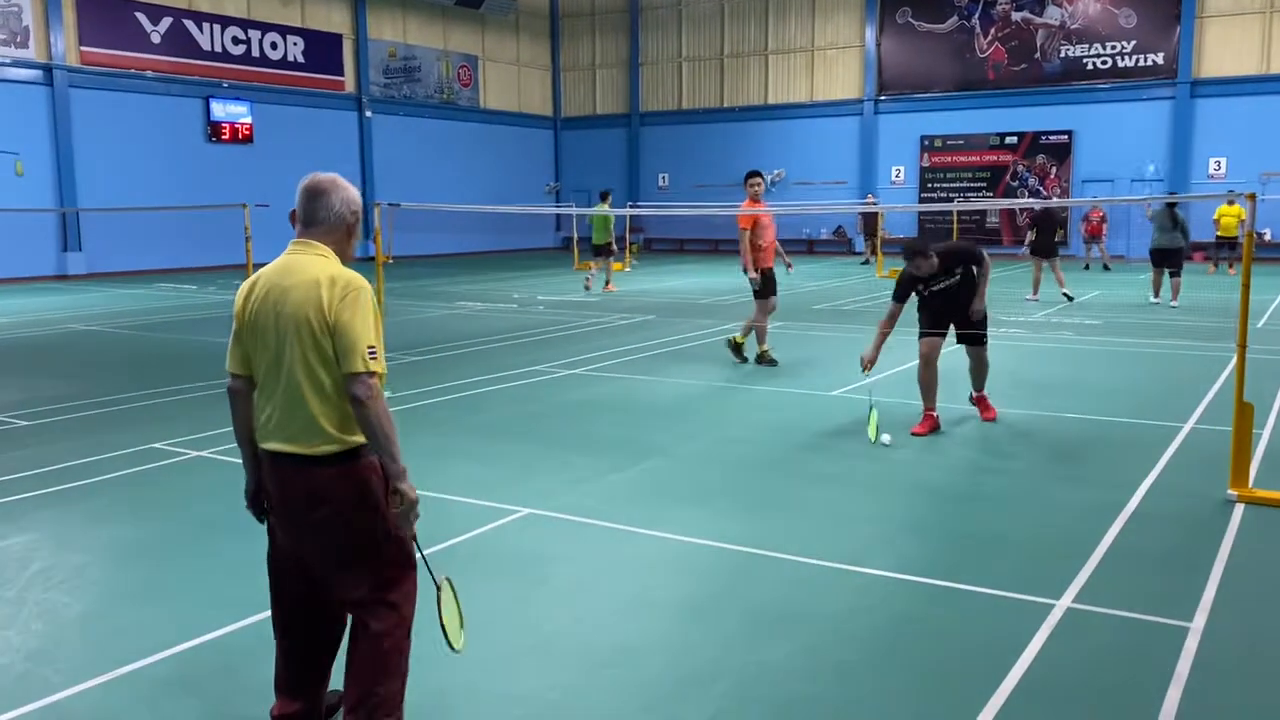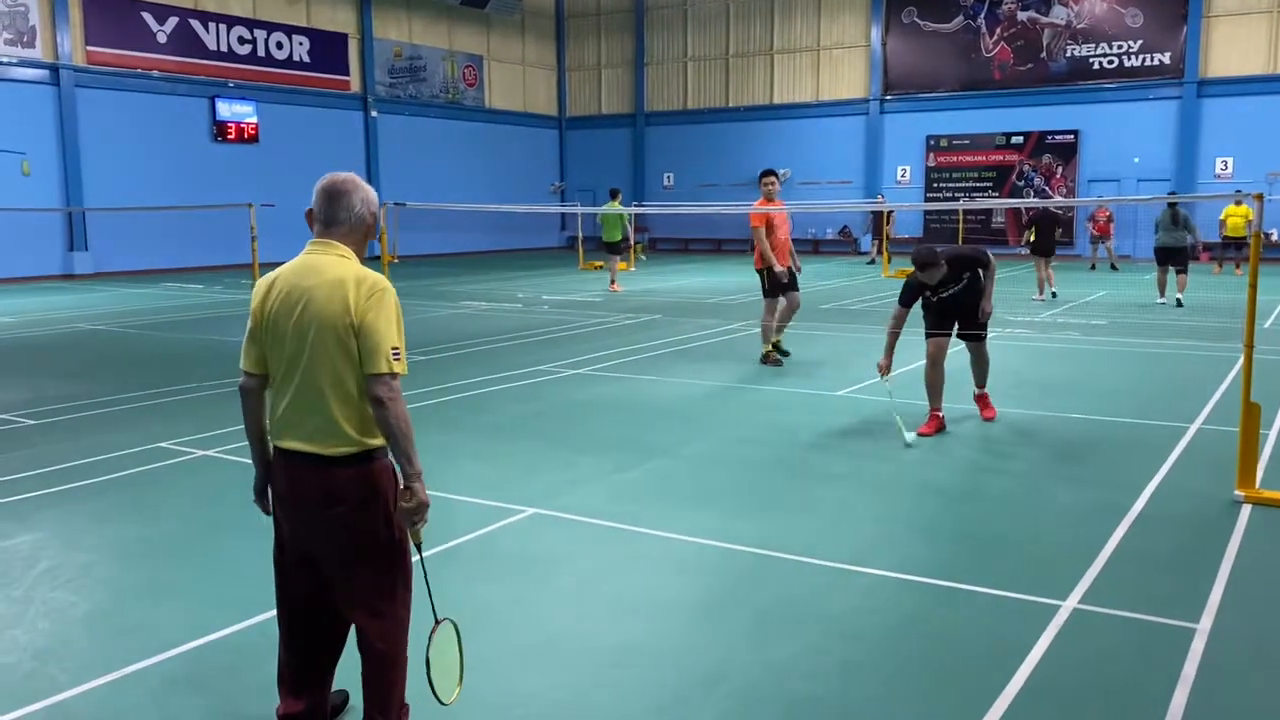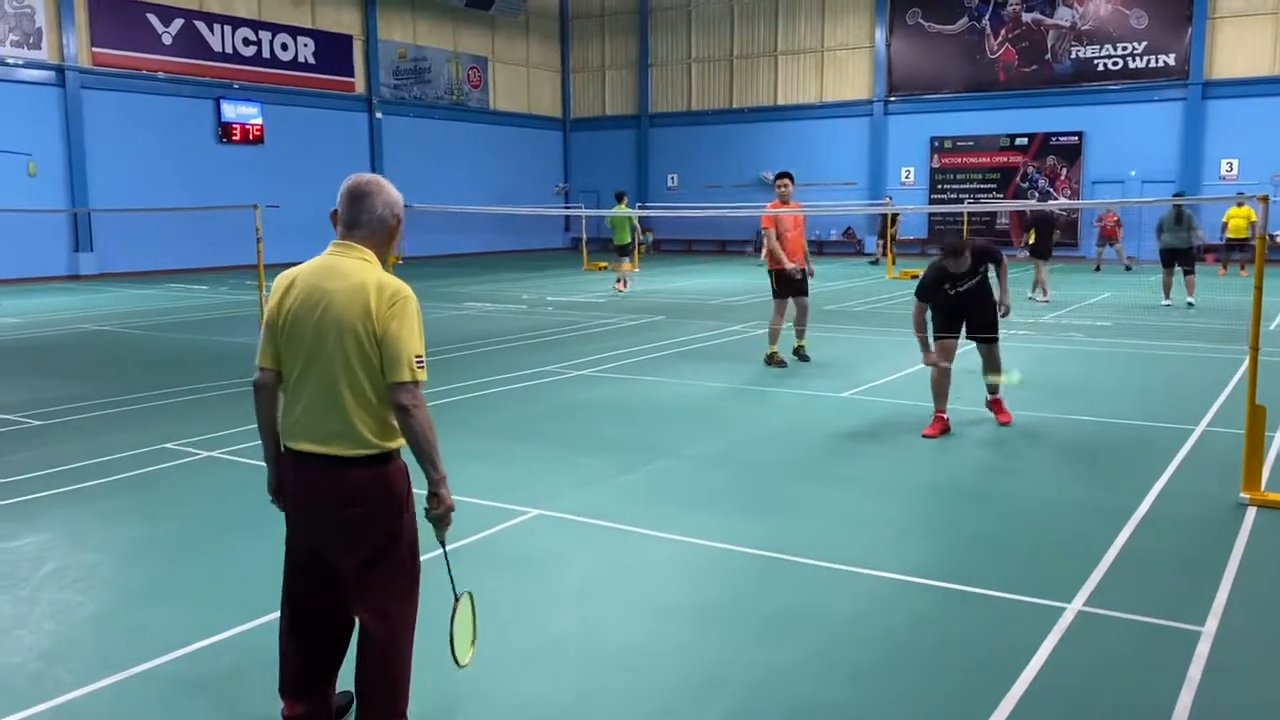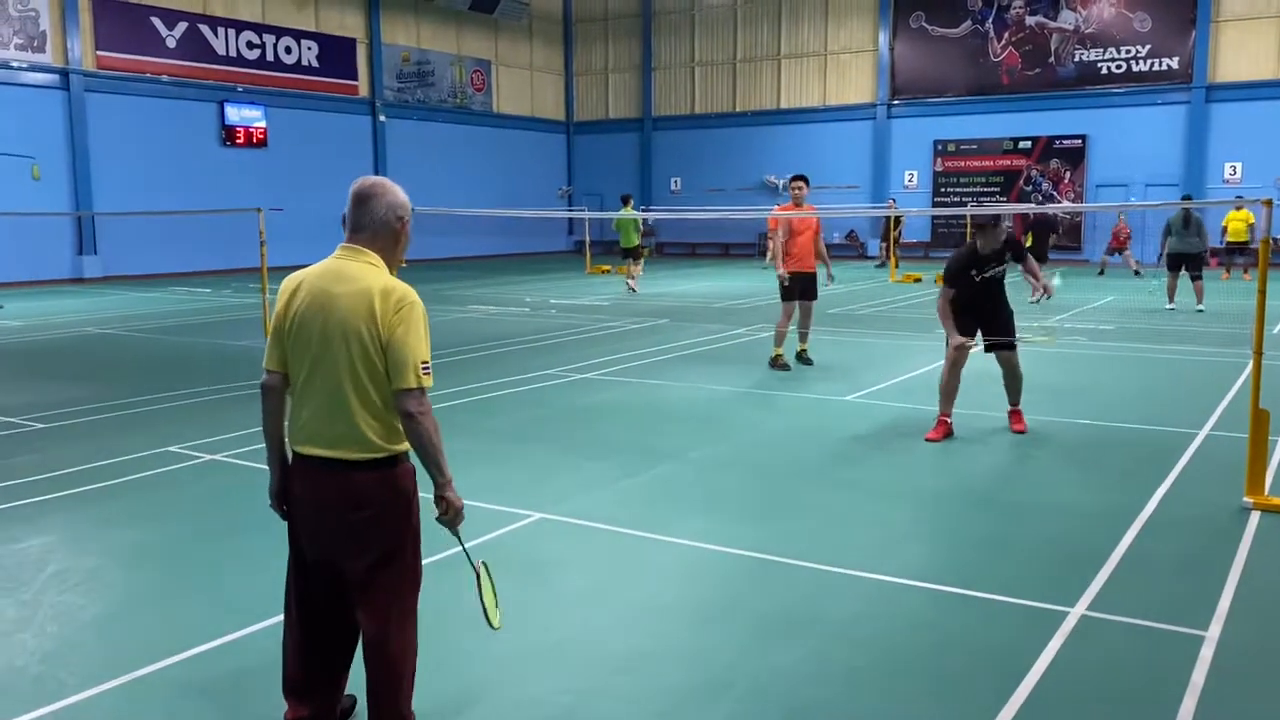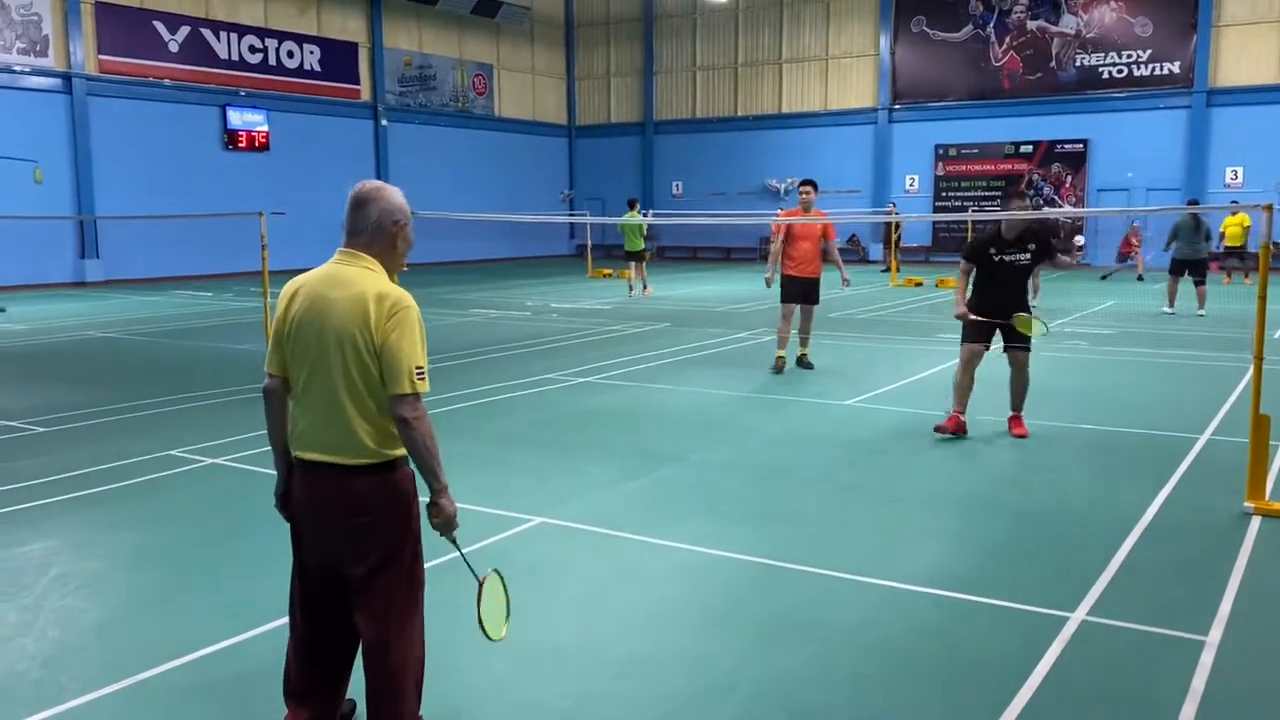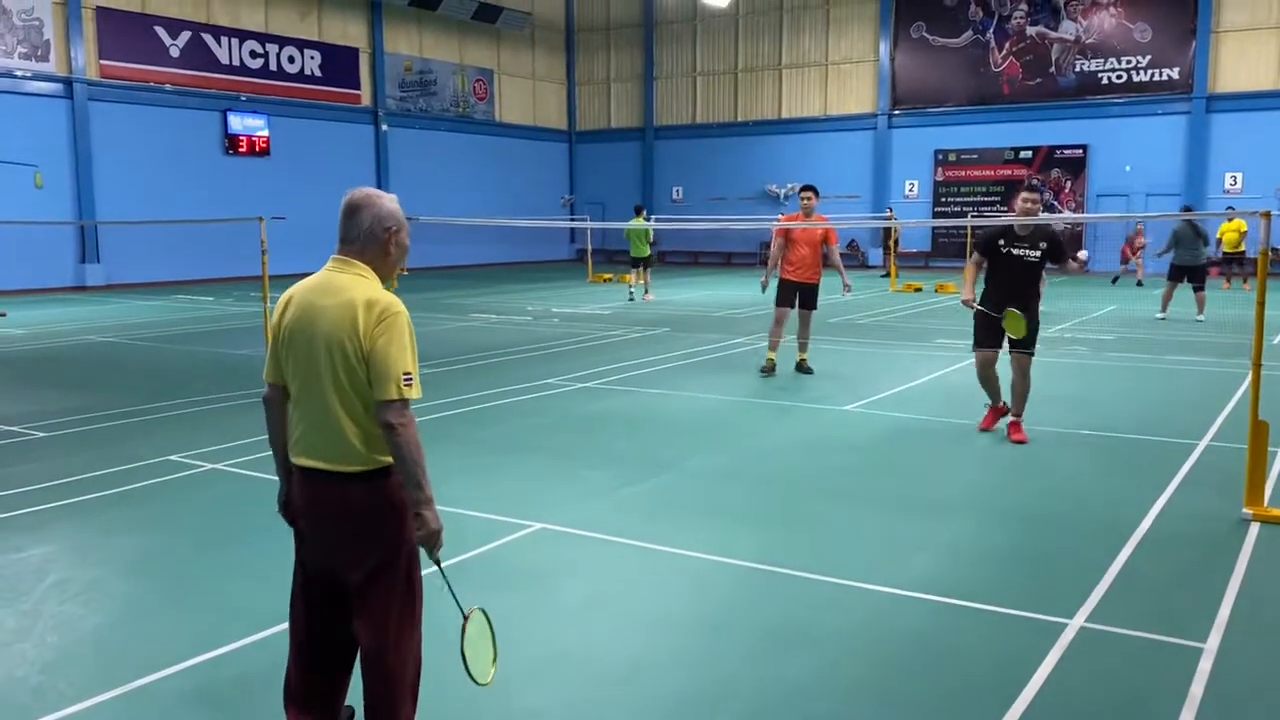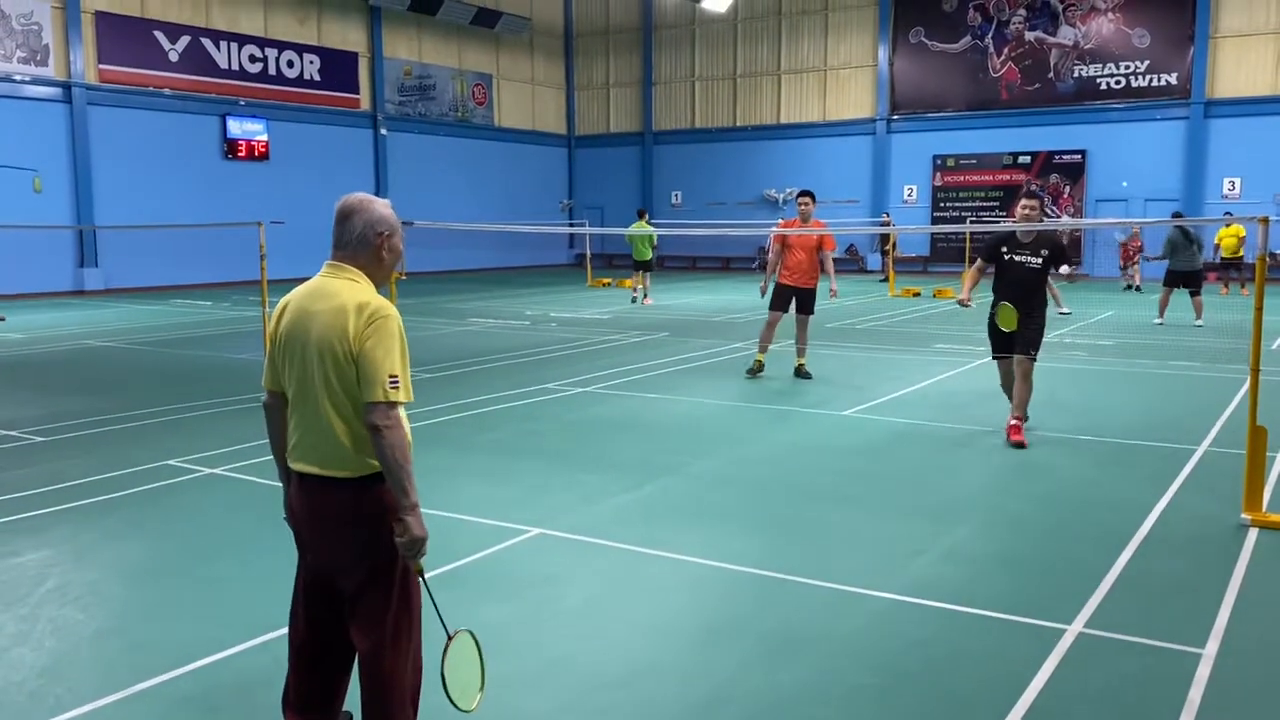
dt=0.2s
person 1, frame 1
left shoulder: (255, 286)
right shoulder: (346, 286)
left elbow: (238, 390)
right elbow: (362, 392)
left wrist: (254, 471)
right wrist: (398, 475)
left hip: (280, 469)
right hip: (341, 469)
left knee: (299, 600)
right knee: (383, 596)
person 1, frame 2
left shoulder: (271, 285)
right shoulder: (369, 287)
left elbow: (251, 386)
right elbow: (384, 394)
left wrist: (263, 464)
right wrist: (413, 478)
left hip: (290, 470)
right hip: (354, 472)
left knee: (305, 600)
right knee: (381, 606)
person 1, frame 3
left shoulder: (288, 283)
right shoulder: (390, 293)
left elbow: (265, 384)
right elbow: (406, 401)
left wrist: (275, 463)
right wrist: (438, 482)
left hip: (301, 471)
right hip: (368, 475)
left knee: (309, 601)
right knee: (386, 610)
person 1, frame 4
left shoulder: (295, 286)
right shoulder: (395, 297)
left elbow: (272, 386)
right elbow: (412, 407)
left wrist: (278, 468)
right wrist: (444, 485)
left hip: (308, 475)
right hip: (375, 479)
left knee: (314, 605)
right knee: (388, 615)
person 1, frame 5
left shoulder: (296, 291)
right shoulder: (391, 302)
left elbow: (274, 391)
right elbow: (407, 412)
left wrist: (284, 471)
right wrist: (439, 491)
left hip: (310, 480)
right hip: (374, 485)
left knee: (316, 609)
right knee: (390, 618)
person 1, frame 6
left shoulder: (293, 298)
right shoulder: (381, 307)
left elbow: (274, 399)
right elbow: (395, 419)
left wrist: (287, 477)
right wrist: (424, 502)
left hip: (309, 486)
right hip: (369, 491)
left knee: (317, 615)
right knee: (388, 625)
person 1, frame 7
left shoulder: (291, 304)
right shoulder: (372, 310)
left elbow: (274, 405)
right elbow: (382, 421)
right wrist: (410, 508)
left hip: (308, 490)
right hip: (364, 496)
left knee: (316, 619)
right knee: (385, 630)
person 2, frame 1
left shoulder: (958, 252)
right shoulder: (908, 277)
left elbow: (984, 262)
right elbow: (892, 315)
left wrist: (980, 298)
right wrist: (874, 350)
left hip: (968, 307)
right hip: (933, 311)
left knee: (978, 353)
right knee: (927, 354)
left ankle: (979, 396)
right ankle: (930, 415)
person 2, frame 2
left shoulder: (964, 257)
right shoulder: (914, 283)
left elbow: (990, 263)
right elbow: (898, 319)
left wrist: (987, 299)
right wrist: (887, 357)
left hip: (973, 304)
right hip: (938, 311)
left knee: (978, 350)
right knee: (934, 355)
left ankle: (981, 394)
right ankle: (936, 415)
person 2, frame 3
left shoulder: (982, 250)
right shoulder: (933, 275)
left elbow: (1002, 262)
right elbow: (919, 313)
left wrist: (1004, 294)
right wrist: (926, 351)
left hip: (981, 303)
right hip: (947, 310)
left knee: (990, 353)
right knee: (943, 356)
left ankle: (994, 399)
right ankle: (940, 417)
person 2, frame 4
left shoulder: (1009, 243)
right shoulder: (960, 260)
left elbow: (1026, 259)
right elbow: (944, 299)
left wrist: (1039, 280)
right wrist: (952, 334)
left hip: (997, 308)
right hip: (963, 312)
left knee: (1010, 363)
right knee: (953, 360)
left ankle: (1015, 411)
right ankle: (943, 421)
person 2, frame 5
left shoulder: (1036, 234)
right shoulder: (984, 240)
left elbow: (1055, 259)
right elbow: (964, 271)
left wrist: (1070, 262)
right wrist: (960, 303)
left hip: (1016, 308)
right hip: (981, 308)
left knee: (1020, 362)
right knee: (968, 357)
left ankle: (1016, 416)
right ankle: (957, 418)
person 2, frame 6
left shoulder: (1048, 237)
right shoulder: (994, 234)
left elbow: (1064, 265)
right elbow: (975, 263)
left wrist: (1078, 266)
right wrist: (968, 290)
left hip: (1025, 311)
right hip: (990, 308)
left knee: (1021, 365)
right knee: (983, 362)
left ankle: (1016, 421)
right ankle: (997, 405)
person 2, frame 7
left shoulder: (1052, 243)
right shoulder: (999, 240)
left elbow: (1067, 272)
right elbow: (978, 268)
left wrist: (1070, 274)
right wrist: (966, 291)
left hip: (1032, 317)
left knee: (1023, 367)
right knee: (1005, 369)
left ankle: (1016, 424)
right ankle: (1019, 412)
person 3, frame 1
left shoulder: (764, 207)
right shoulder: (747, 210)
right elbow: (744, 242)
left wrist: (784, 257)
right wrist: (750, 270)
left hip: (767, 265)
right hip: (758, 266)
left knee: (769, 307)
right knee: (764, 308)
left ankle: (738, 340)
right ankle: (762, 352)
person 3, frame 2
left shoulder: (781, 206)
right shoulder: (759, 208)
right elbow: (761, 240)
left wrist: (794, 259)
right wrist: (775, 265)
left hip: (785, 264)
right hip: (769, 266)
left knee: (794, 302)
right knee: (771, 307)
left ankle: (775, 339)
right ankle: (767, 352)
person 3, frame 3
left shoulder: (799, 209)
right shoulder: (771, 210)
right elbow: (771, 240)
left wrist: (809, 263)
right wrist: (785, 262)
left hip: (798, 267)
right hip: (780, 267)
left knee: (803, 306)
right knee: (780, 309)
left ankle: (799, 346)
right ankle: (771, 353)
person 3, frame 4
left shoulder: (814, 213)
right shoulder: (781, 212)
left elbow: (819, 242)
right elbow: (777, 242)
left wrist: (828, 267)
right wrist: (779, 267)
left hip: (810, 270)
right hip: (789, 271)
left knee: (807, 310)
right knee: (788, 312)
left ankle: (802, 350)
right ankle: (776, 355)
person 3, frame 5
left shoulder: (823, 219)
right shoulder: (787, 216)
left elbow: (831, 247)
right elbow: (777, 244)
left wrist: (842, 271)
right wrist: (770, 270)
left hip: (813, 275)
right hip: (790, 273)
left knee: (808, 315)
right knee: (786, 314)
left ankle: (802, 354)
right ankle: (780, 357)
person 3, frame 6
left shoulder: (825, 224)
right shoulder: (788, 221)
left elbow: (833, 252)
right elbow: (777, 249)
left wrist: (844, 276)
right wrist: (767, 275)
left hip: (811, 280)
right hip: (788, 277)
left knee: (805, 320)
right knee: (779, 317)
left ankle: (802, 360)
right ankle: (770, 360)
person 3, frame 7
left shoulder: (822, 229)
right shoulder: (785, 226)
left elbow: (827, 258)
right elbow: (775, 254)
left wrist: (832, 281)
right wrist: (766, 280)
left hip: (808, 285)
right hip: (784, 282)
left knee: (802, 325)
right knee: (771, 321)
left ankle: (800, 365)
right ankle: (759, 361)
